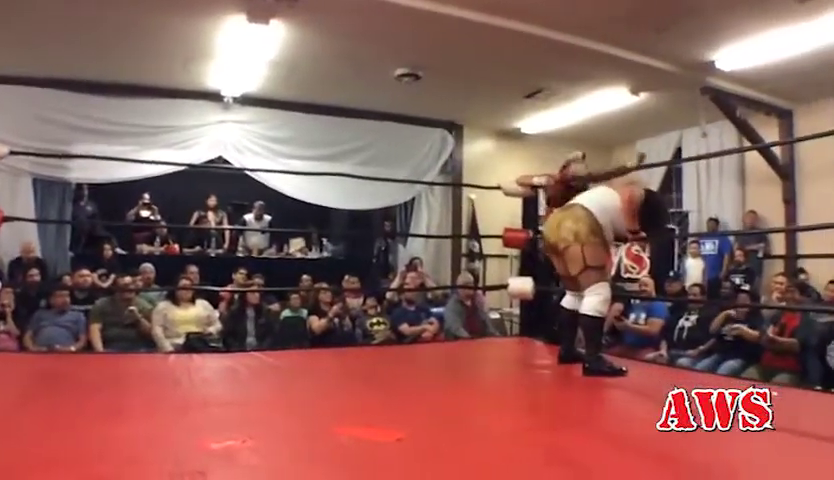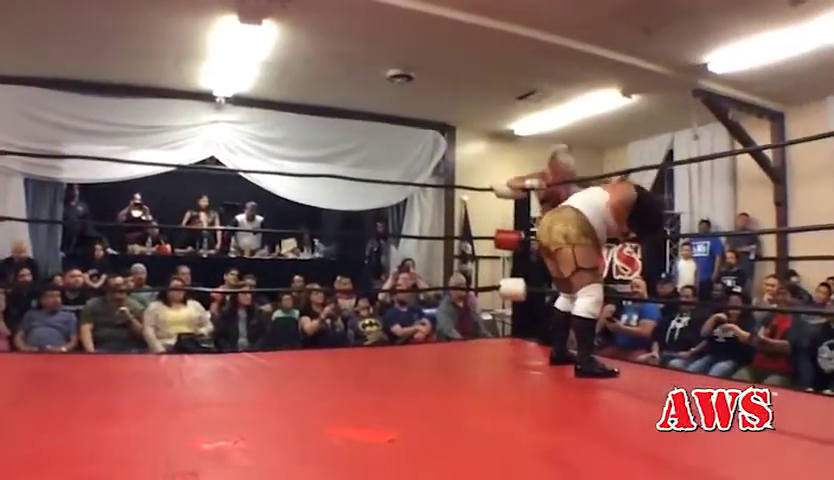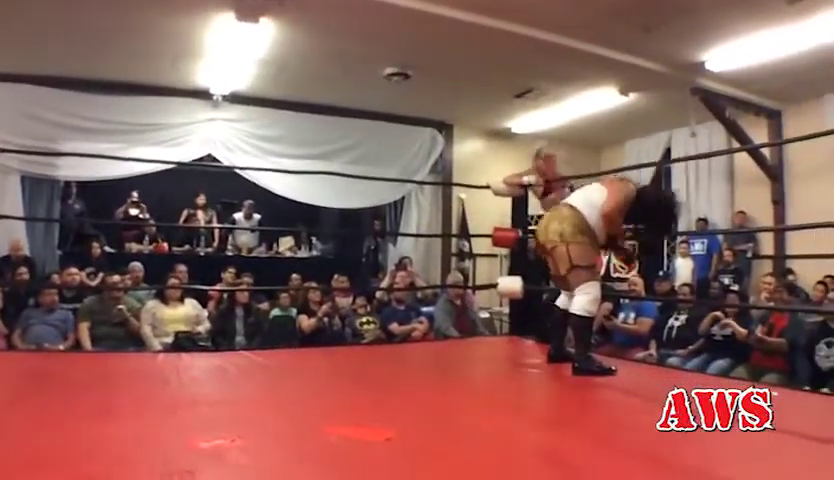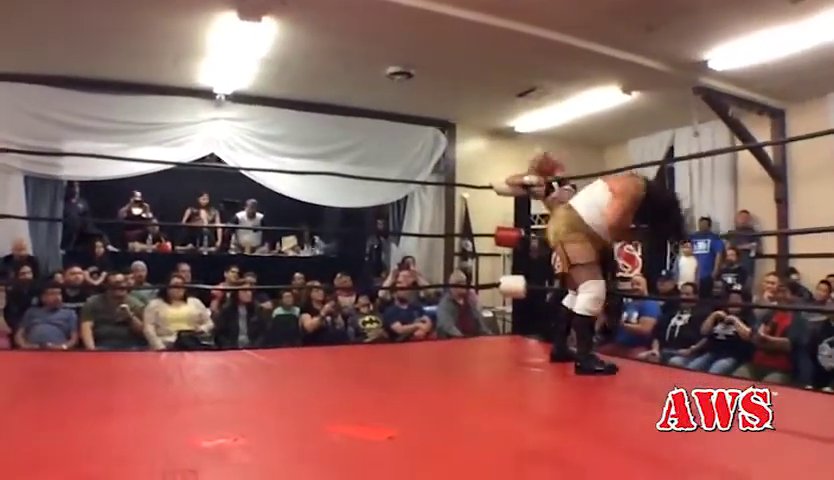
dt=0.1s
person 1, frame 1
left shoulder: (616, 187)
right shoulder: (637, 193)
right wrist: (633, 231)
left hip: (555, 223)
right hip: (577, 229)
left knee: (576, 292)
right knee: (598, 292)
left ankle: (566, 349)
right ankle: (592, 359)
person 1, frame 2
left shoulder: (612, 189)
right shoulder: (630, 193)
right elbow: (617, 212)
right wrist: (623, 230)
left hip: (548, 225)
right hip: (569, 231)
left knee: (569, 294)
right knee: (590, 294)
left ankle: (558, 351)
right ankle: (585, 361)
person 1, frame 3
left shoulder: (618, 188)
right shoulder: (628, 190)
right elbow: (607, 212)
right wrist: (617, 238)
left hip: (551, 226)
right hip: (567, 230)
left knee: (570, 292)
right knee: (588, 292)
left ankle: (557, 348)
right ankle: (582, 358)
person 1, frame 4
left shoulder: (628, 185)
right shoulder: (635, 186)
right elbow: (613, 222)
right wrist: (627, 234)
left hip: (564, 228)
right hip: (570, 229)
left knee: (578, 292)
right knee: (592, 290)
left ankle: (559, 348)
right ankle: (585, 358)
